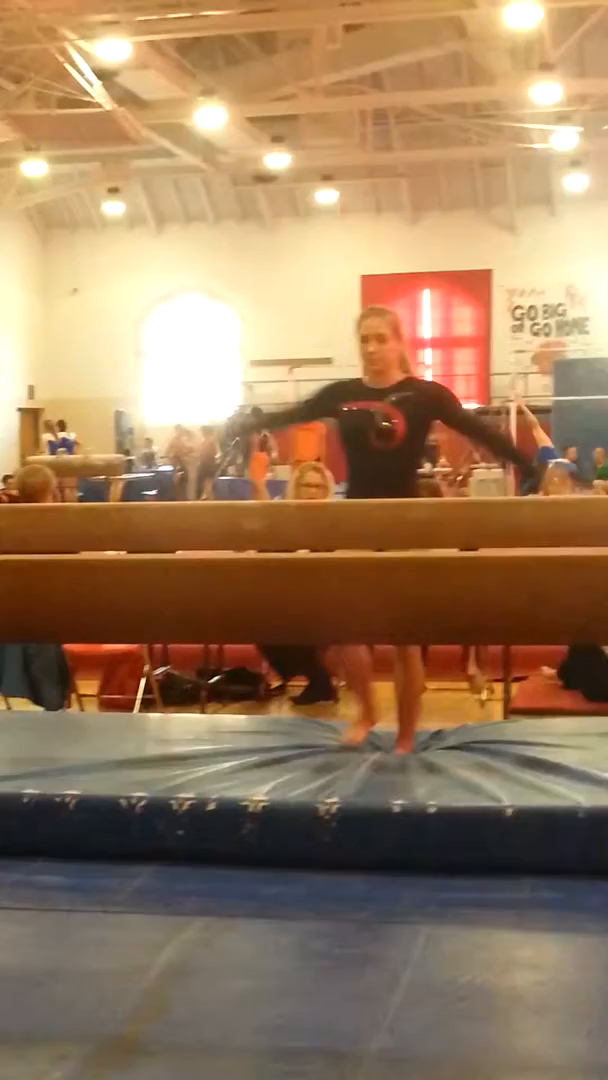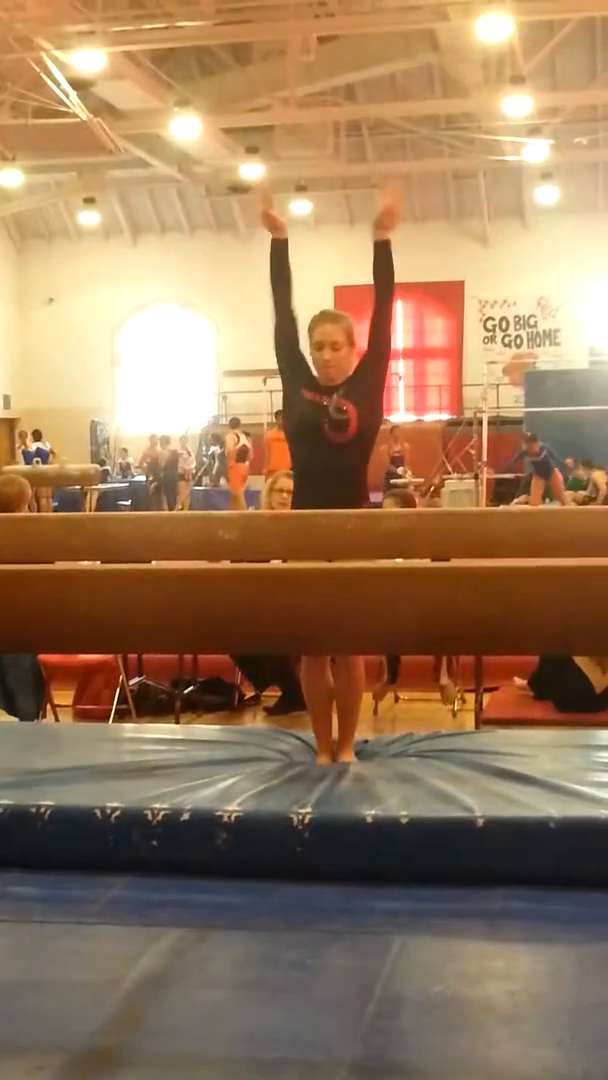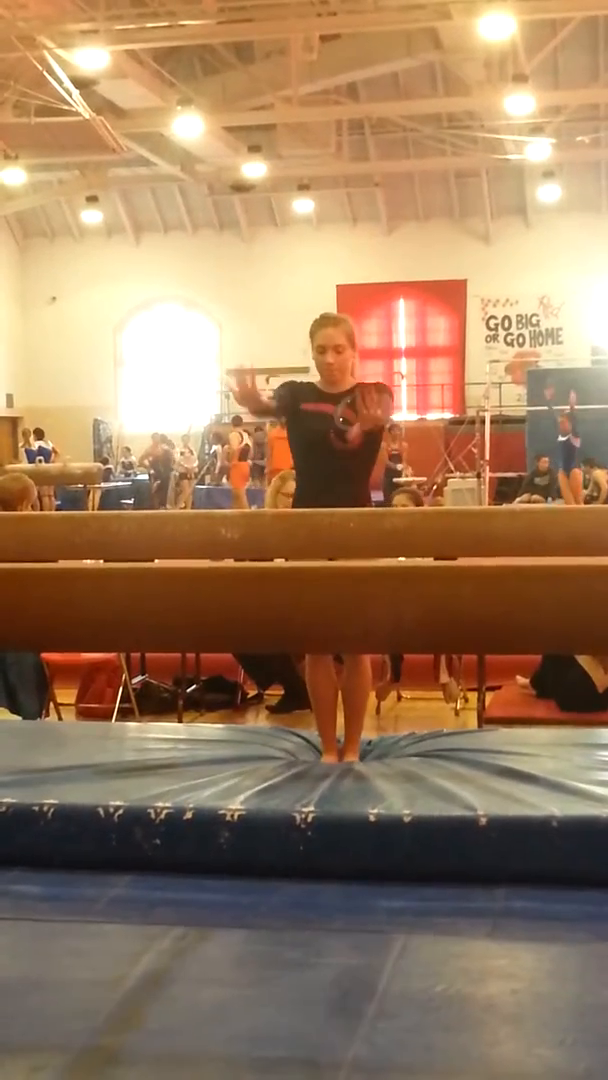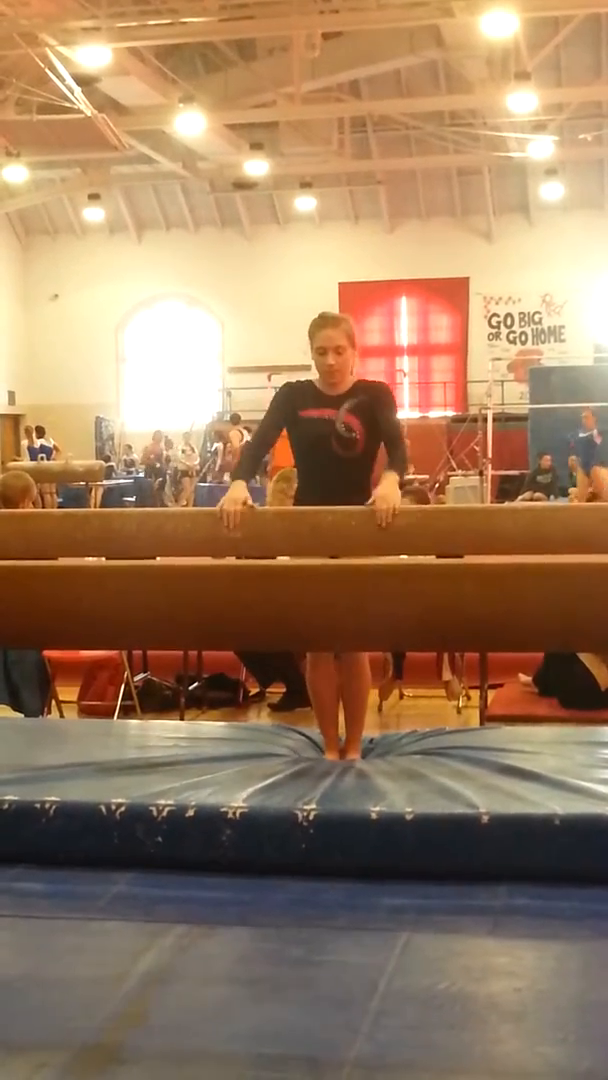
dt=0.5s
person 1, frame 1
left shoulder: (422, 395)
right shoulder: (340, 394)
left elbow: (480, 431)
right elbow: (281, 418)
left wrist: (532, 471)
left knee: (406, 641)
left ankle: (405, 742)
right ankle: (365, 711)
person 1, frame 2
left shoulder: (368, 384)
right shoulder: (296, 383)
left elbow: (384, 305)
right elbow: (281, 307)
left wrist: (382, 237)
right wrist: (278, 238)
right knee: (312, 647)
left ankle: (346, 747)
right ankle: (323, 751)
person 1, frame 3
left shoulder: (370, 394)
right shoulder: (296, 394)
left elbow: (383, 406)
right elbow: (270, 407)
left wrist: (376, 413)
right wrist: (251, 397)
left ankle: (352, 748)
right ankle: (328, 747)
person 1, frame 4
left shoulder: (374, 395)
right shoulder: (293, 396)
left elbow: (396, 444)
right elbow: (260, 442)
left wrist: (391, 479)
right wrist: (238, 482)
left knee: (353, 648)
right knee: (317, 647)
left ankle: (353, 747)
right ankle: (330, 746)
